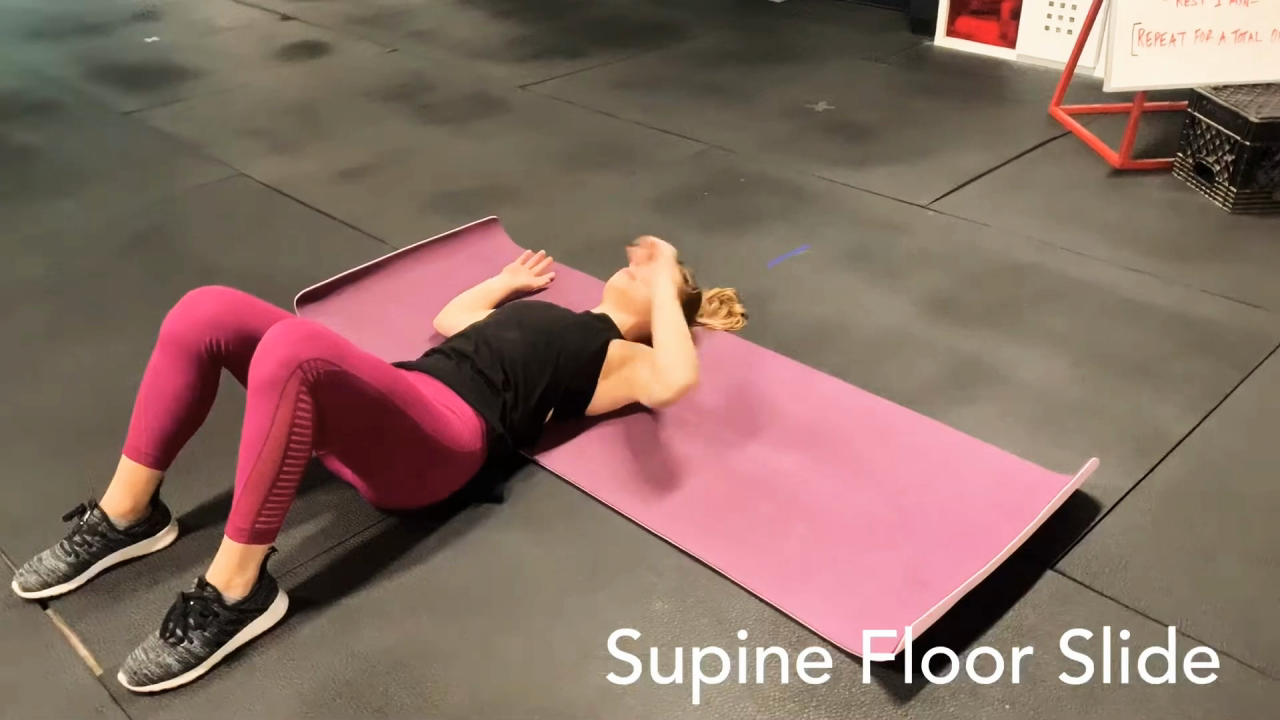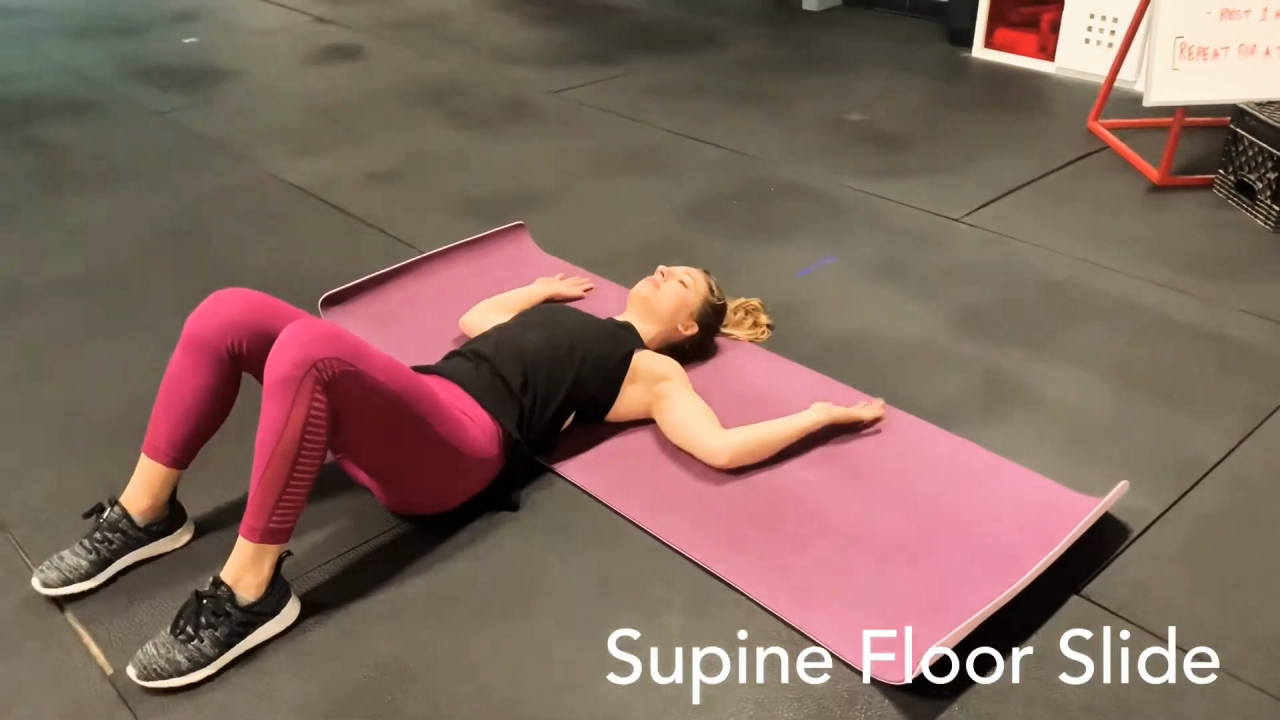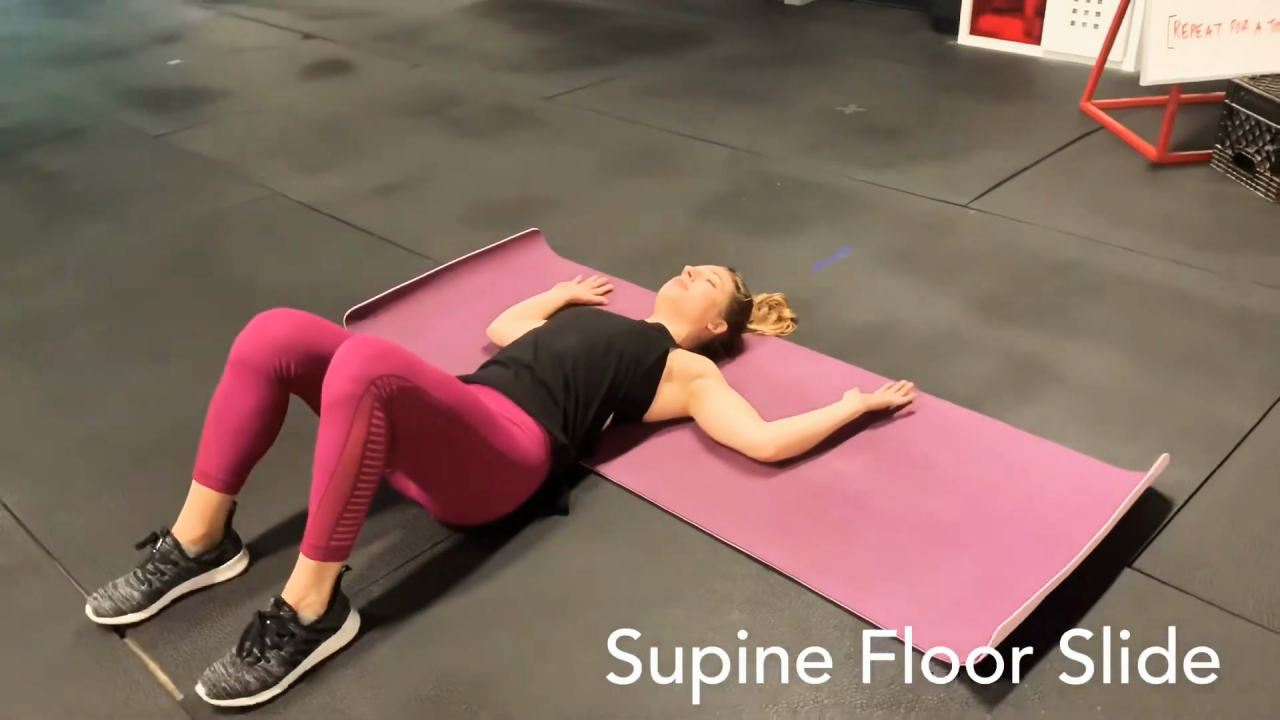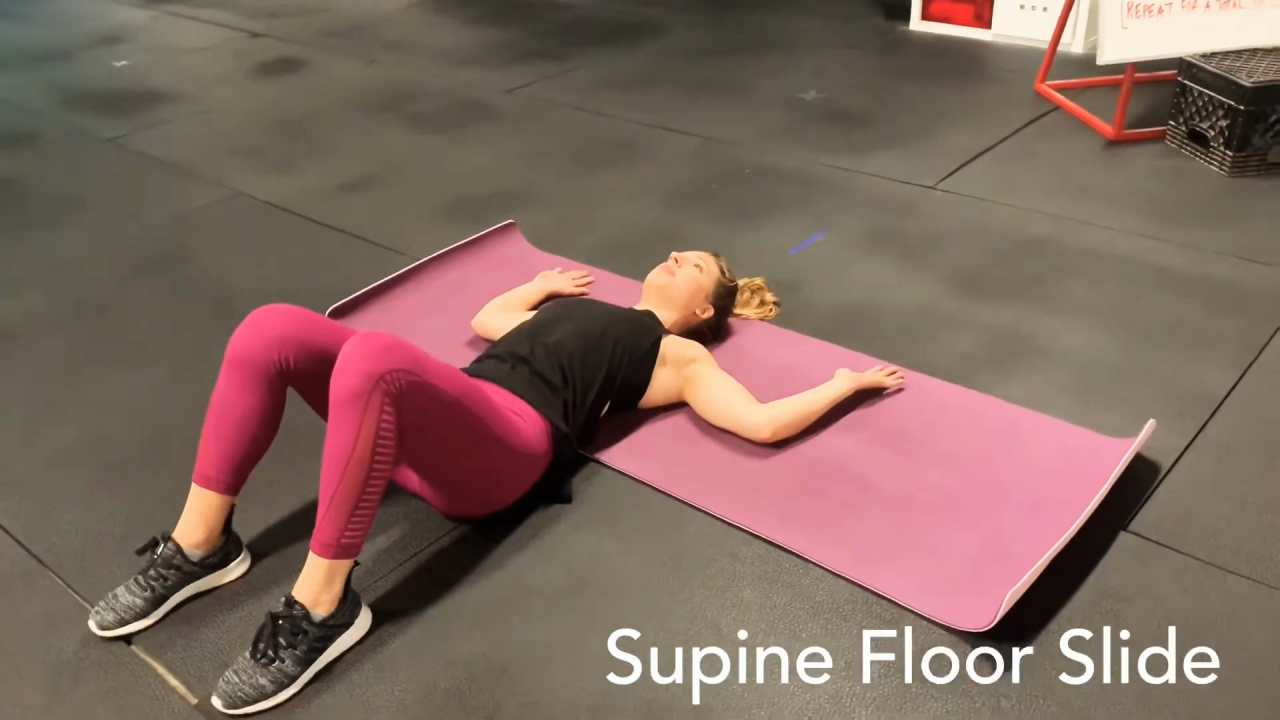
dt=1s
person 1, frame 1
left shoulder: (626, 359)
right shoulder: (546, 312)
left elbow: (676, 381)
right elbow: (448, 319)
left wrist: (661, 277)
right wrist: (507, 282)
left hip: (442, 438)
right hip: (389, 405)
left knee: (292, 348)
right knee: (207, 312)
left ankle: (236, 590)
right ankle: (126, 514)
person 1, frame 2
left shoulder: (651, 371)
right shoulder: (573, 318)
left elbow: (721, 447)
right elbow: (474, 321)
left wrist: (824, 414)
right wrist: (538, 288)
left hip: (459, 442)
right hip: (408, 404)
left knee: (306, 345)
right knee: (229, 313)
left ankle: (249, 590)
right ankle: (144, 514)
person 1, frame 3
left shoulder: (686, 369)
right shoulder: (599, 319)
left elbow: (766, 440)
right elbow: (502, 328)
left wrist: (858, 402)
right wrist: (562, 291)
left hip: (504, 450)
right hip: (444, 419)
left knee: (363, 363)
right knee: (274, 334)
left ankle: (311, 607)
right ankle: (199, 541)
person 1, frame 4
left shoulder: (678, 354)
right shoulder: (582, 308)
left elbow: (763, 421)
right elbow: (486, 318)
left wrist: (848, 380)
right wrist: (548, 283)
left hip: (506, 440)
right hip: (436, 419)
left knee: (372, 355)
right knee: (271, 330)
left ankle: (322, 605)
right ankle: (200, 544)
